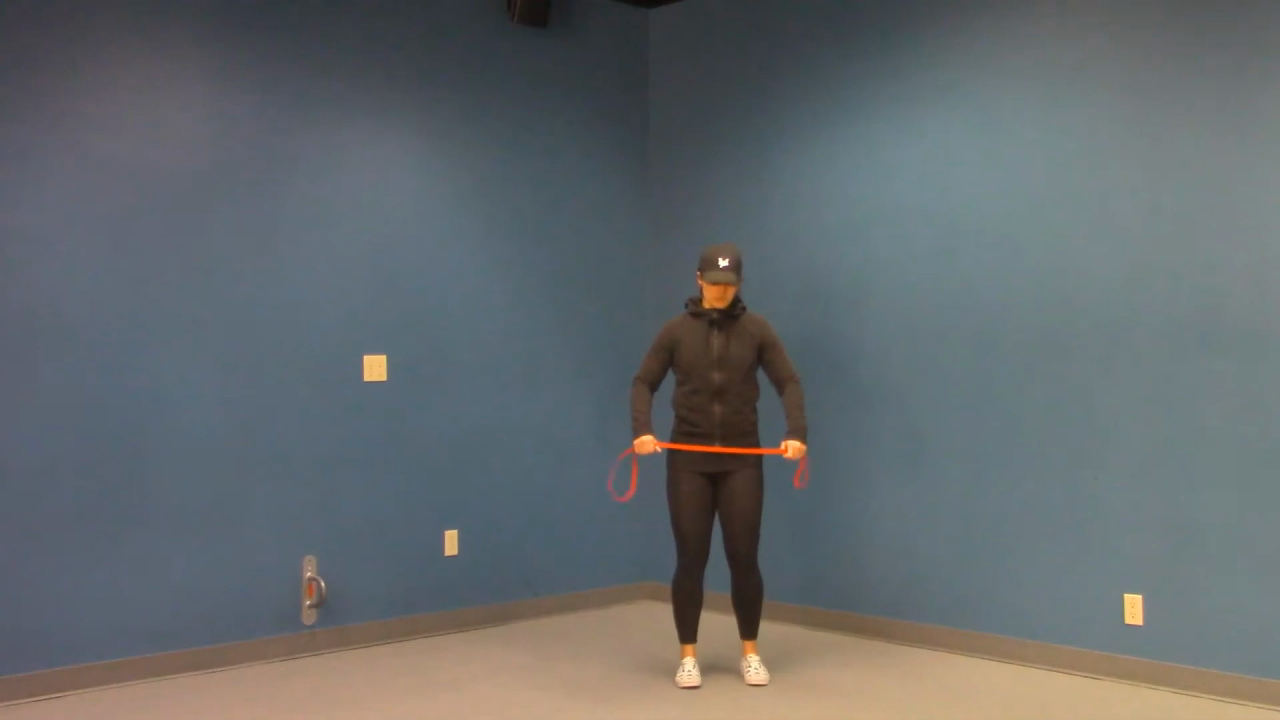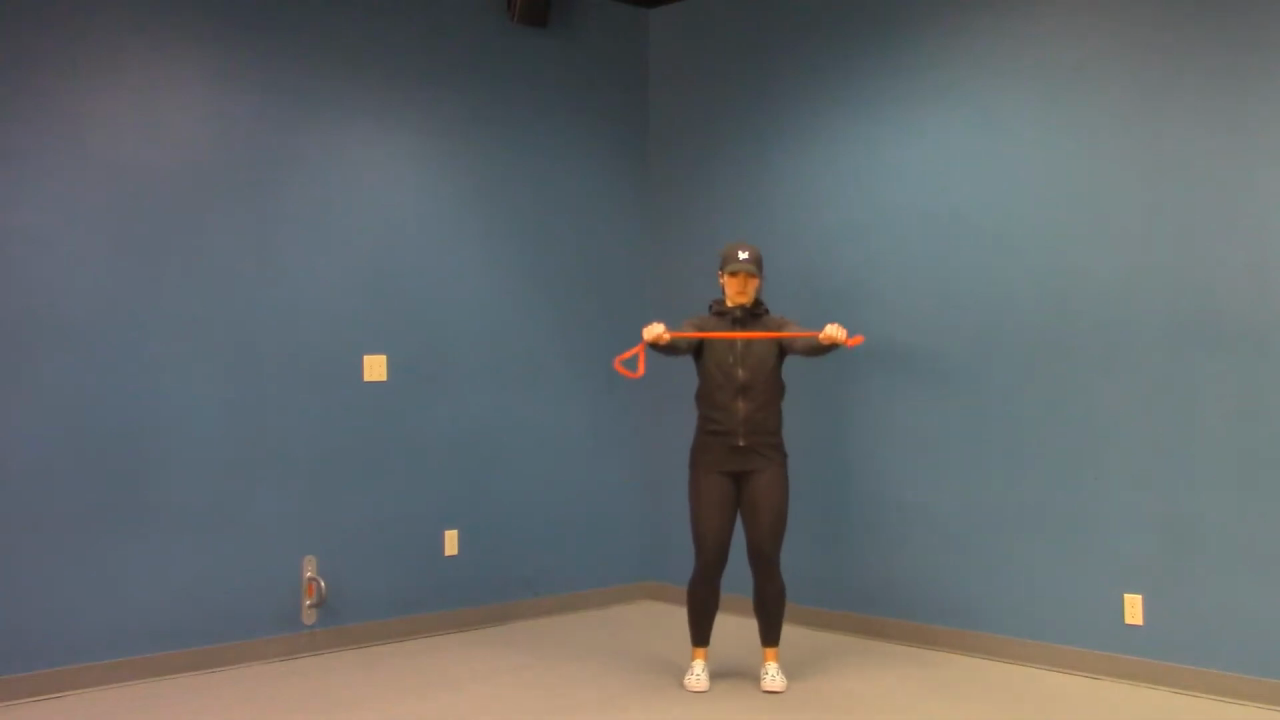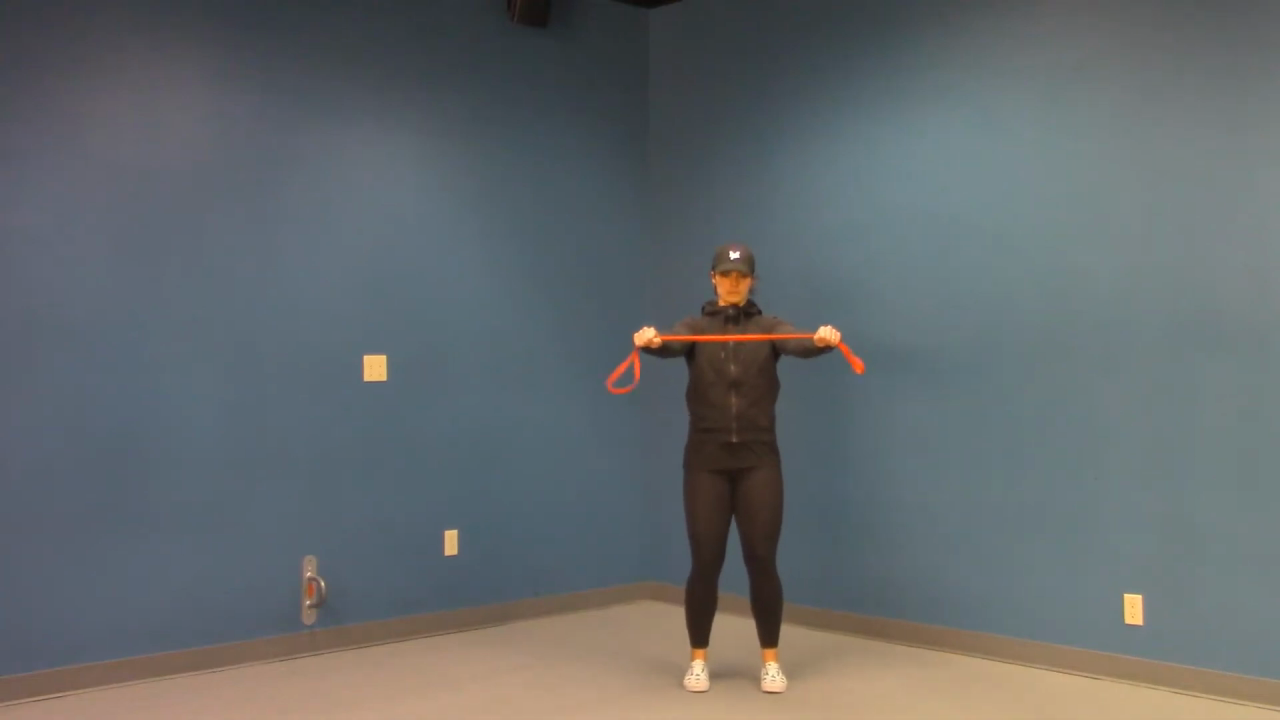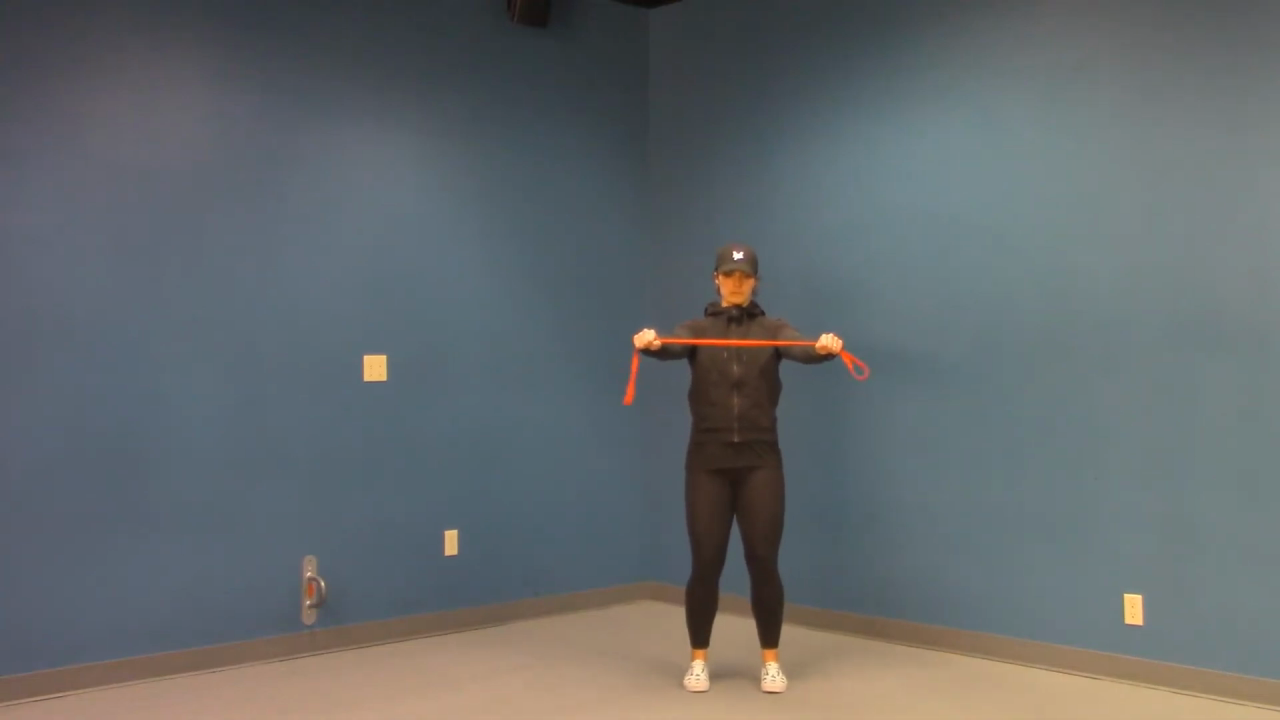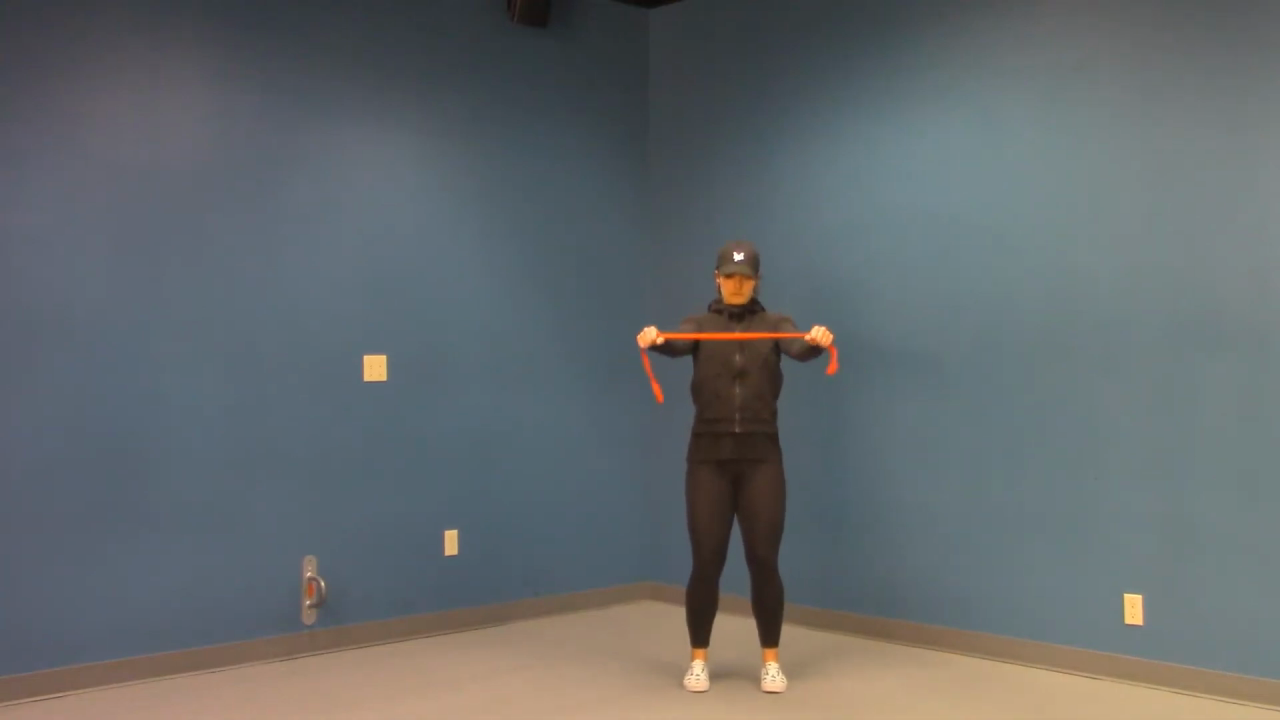
dt=0.7s
person 1, frame 1
left shoulder: (757, 329)
right shoulder: (677, 329)
left elbow: (788, 381)
right elbow: (644, 382)
left wrist: (796, 432)
right wrist: (642, 429)
left hip: (741, 459)
right hip: (689, 458)
left knee: (743, 557)
right knee: (691, 559)
left ankle: (750, 652)
right ankle: (688, 656)
person 1, frame 2
left shoulder: (776, 326)
right shoulder: (703, 325)
left elbow: (804, 342)
right elbow: (678, 342)
left wrist: (828, 338)
right wrist: (657, 337)
left hip: (764, 458)
right hip: (712, 457)
left knee: (765, 561)
right knee: (708, 561)
left ankle: (770, 660)
right ankle: (698, 658)
person 1, frame 3
left shoulder: (768, 326)
right shoulder: (696, 327)
left elbow: (796, 343)
right elbow: (672, 345)
left wrist: (822, 341)
right wrist: (650, 341)
left hip: (758, 459)
right hip: (706, 459)
left knee: (762, 561)
right knee: (706, 562)
left ankle: (771, 660)
right ankle: (698, 659)
person 1, frame 4
left shoulder: (772, 328)
right shoulder: (698, 328)
left elbow: (799, 349)
right elbow: (673, 347)
left wrist: (824, 348)
right wrist: (651, 343)
left hip: (760, 460)
right hip: (708, 460)
left knee: (763, 563)
right knee: (706, 564)
left ankle: (770, 660)
right ankle: (698, 660)
person 1, frame 5
left shoulder: (774, 323)
right shoulder: (701, 323)
left elbow: (798, 348)
right elbow: (677, 344)
left wrist: (817, 342)
right wrist: (653, 341)
left hip: (761, 457)
right hip: (709, 457)
left knee: (763, 561)
right knee: (706, 562)
left ankle: (770, 660)
right ankle: (698, 659)
